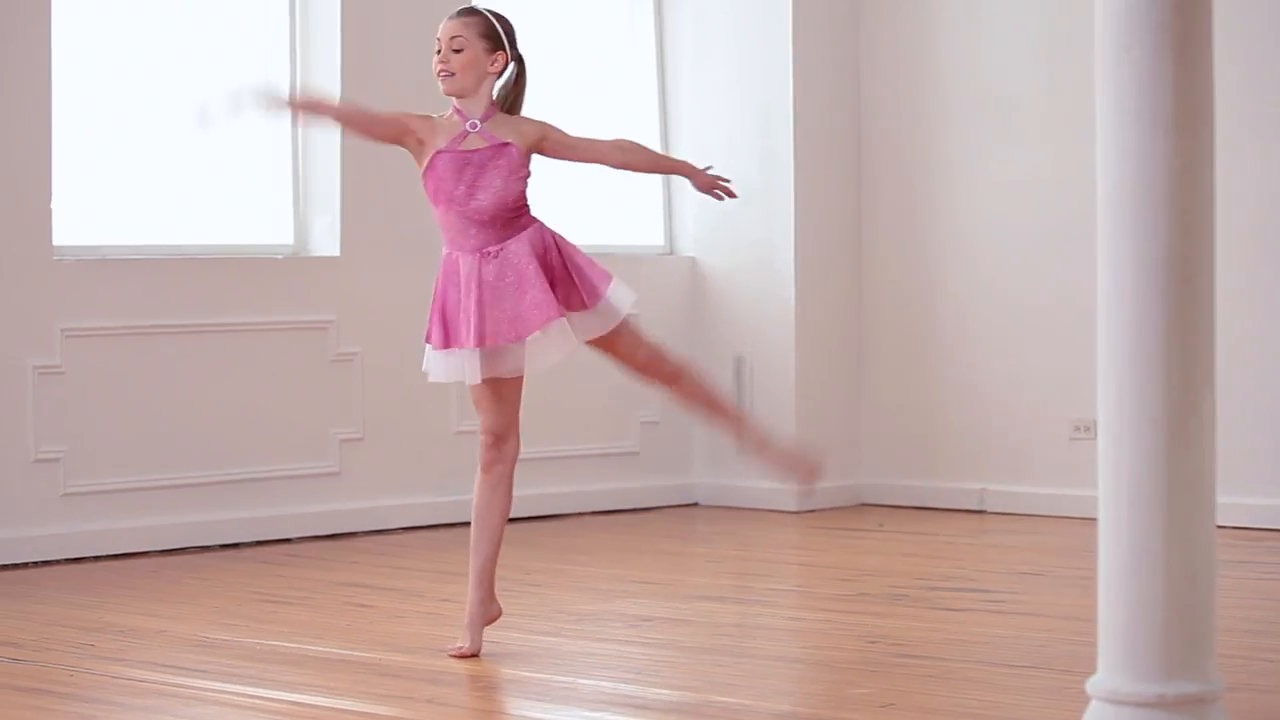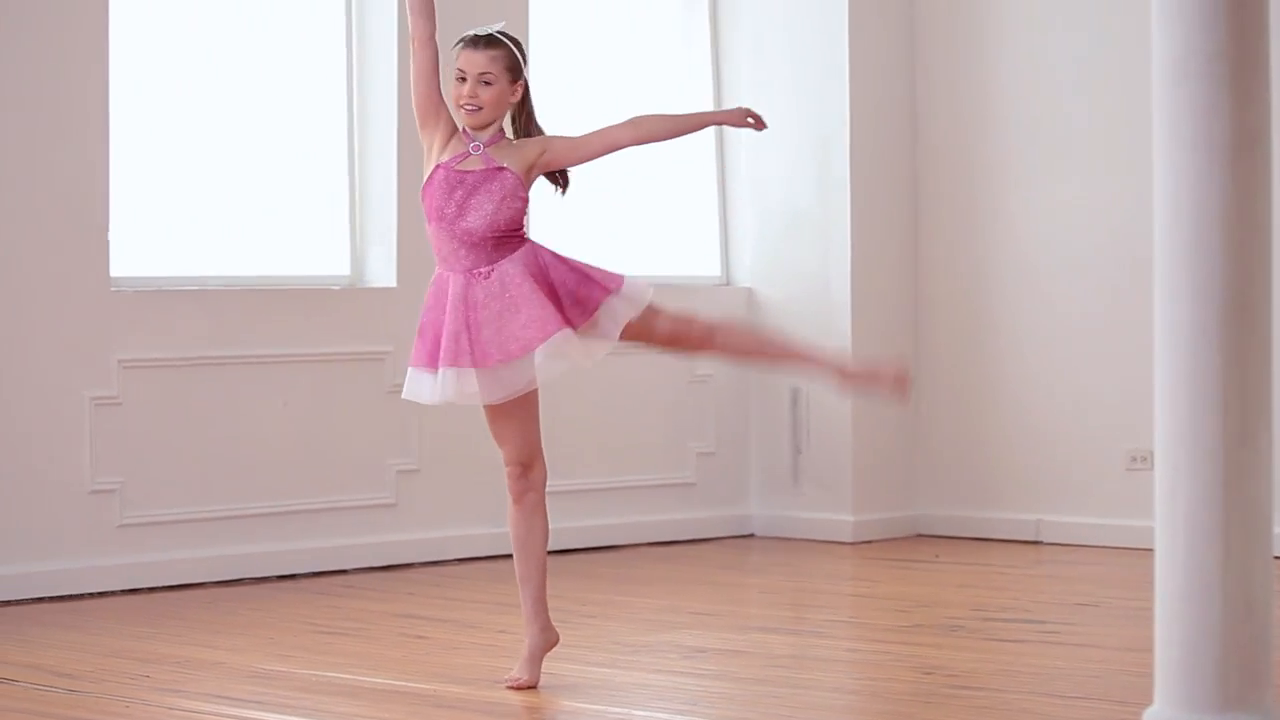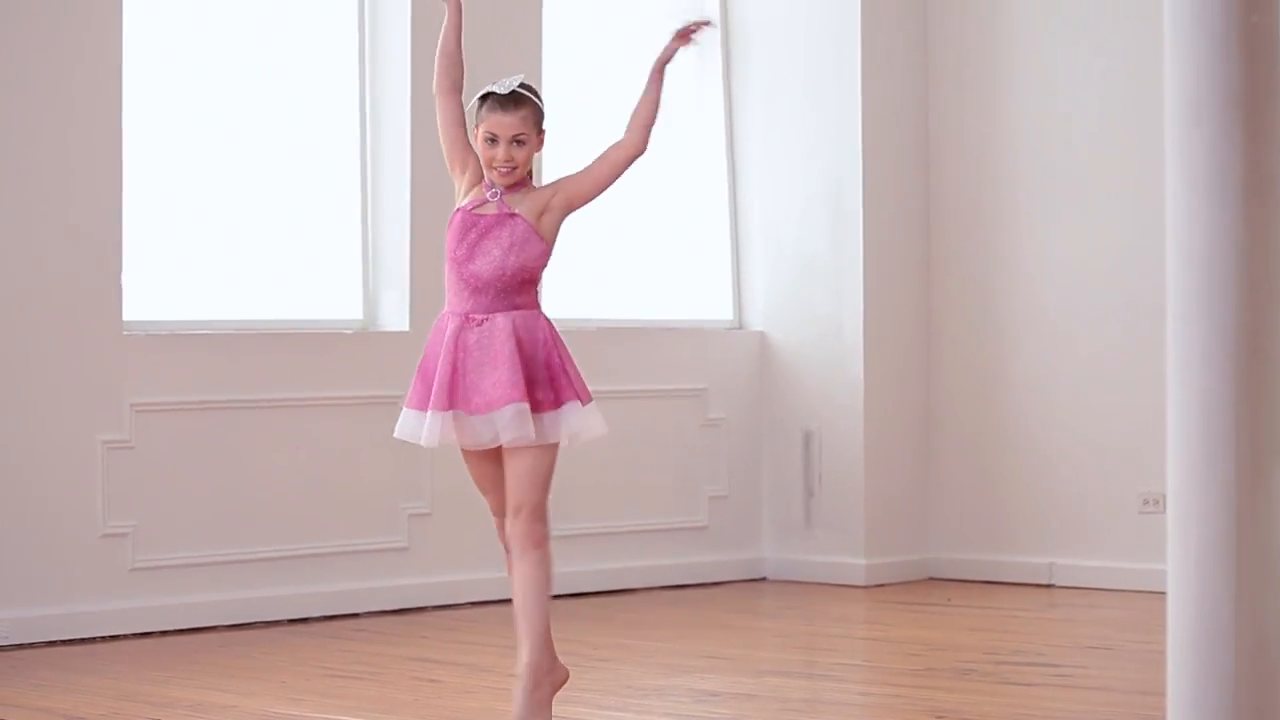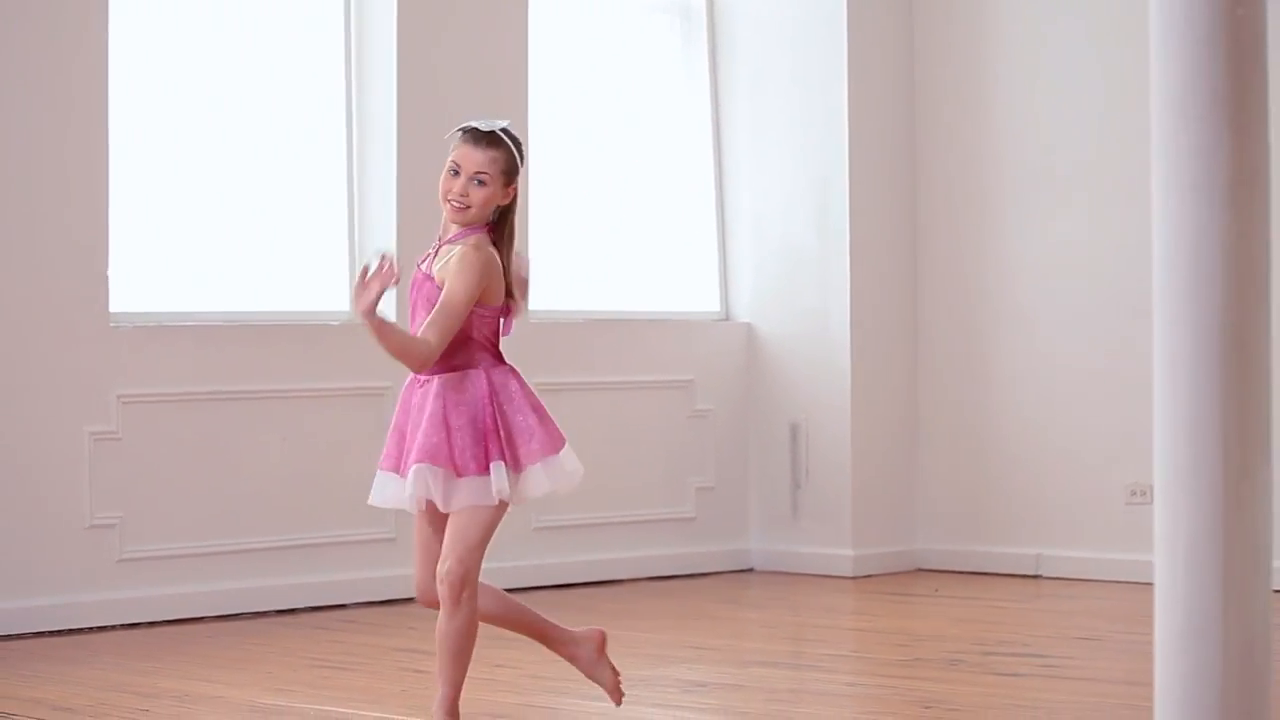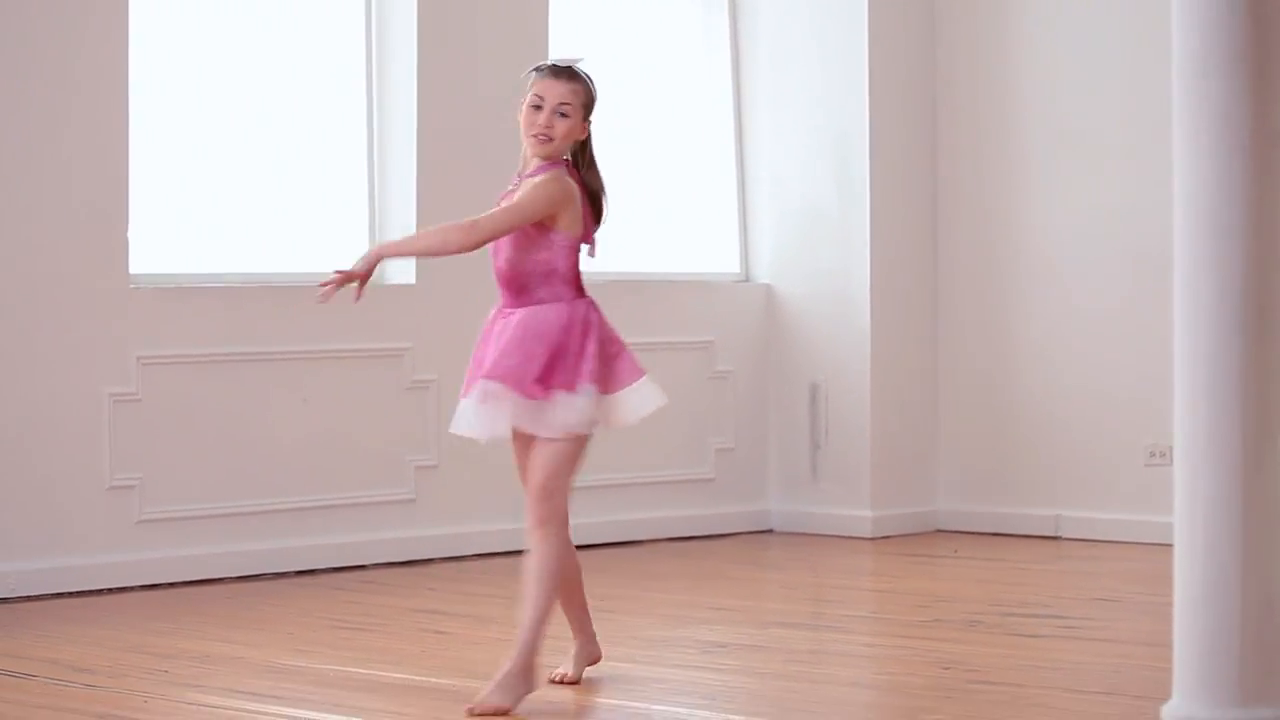
dt=0.5s
person 1, frame 1
left shoulder: (523, 132)
right shoulder: (422, 131)
left elbow: (609, 151)
right elbow: (361, 117)
left wrist: (685, 169)
right wrist: (298, 103)
left hip: (538, 270)
right hip: (472, 290)
left knee: (649, 360)
right knee: (495, 443)
left ankle: (759, 439)
right ankle: (479, 600)
person 1, frame 2
left shoulder: (531, 150)
right shoulder: (437, 138)
left elbow: (636, 130)
left wrist: (716, 115)
left hip: (538, 293)
right hip: (470, 316)
left knee: (688, 332)
right knee: (522, 473)
left ankle: (837, 367)
right ankle: (537, 628)
person 1, frame 3
left shoulder: (551, 201)
right shoulder: (468, 185)
left elbow: (628, 148)
right elbow: (445, 93)
left wrist: (662, 64)
left hip: (525, 358)
right hip: (465, 360)
left knee: (527, 523)
right knee: (510, 522)
person 1, frame 4
left shoulder: (472, 255)
right shoulder: (454, 246)
left elbow: (424, 350)
right elbow: (509, 300)
left wrist: (371, 315)
left hip: (481, 417)
right hip: (438, 417)
left knee: (453, 577)
right knee: (432, 587)
right ankle: (576, 645)
person 1, frame 5
left shoulder: (553, 183)
right shoulder: (538, 185)
left elbow: (470, 235)
left wrist: (378, 251)
left hip: (563, 348)
right hip: (525, 347)
left knee: (544, 509)
right knee: (542, 508)
right ankle: (584, 641)
